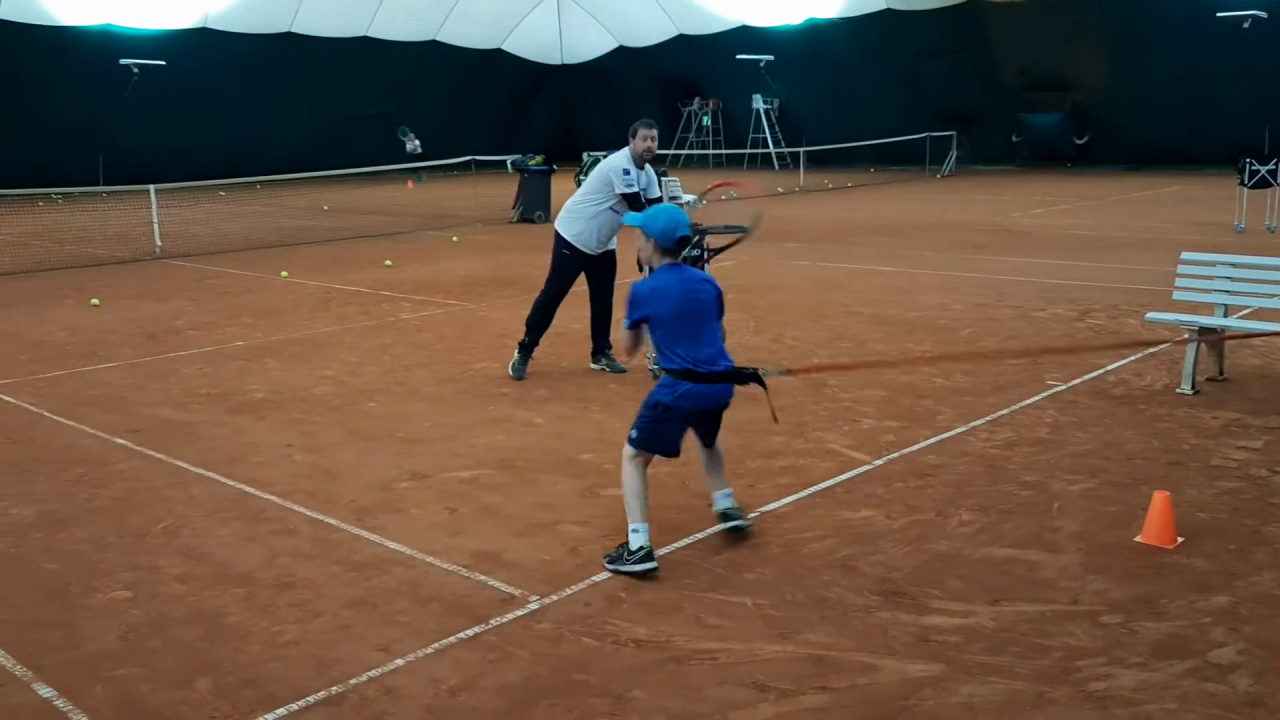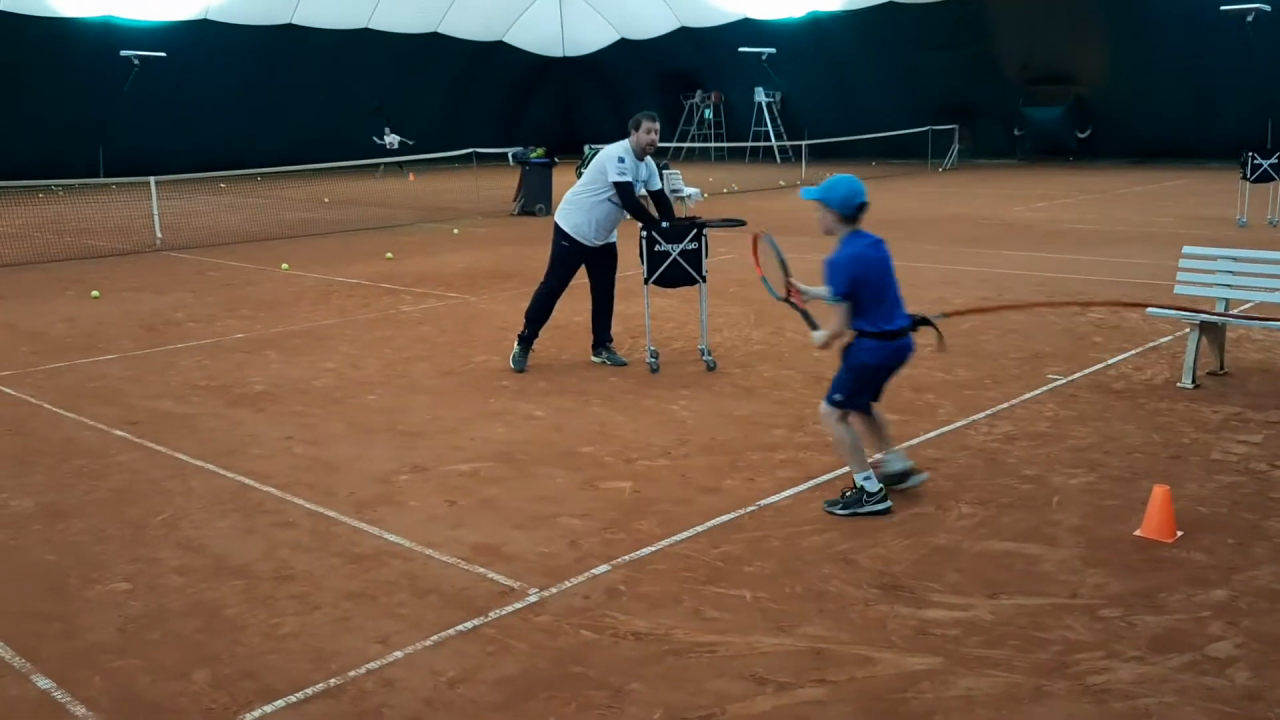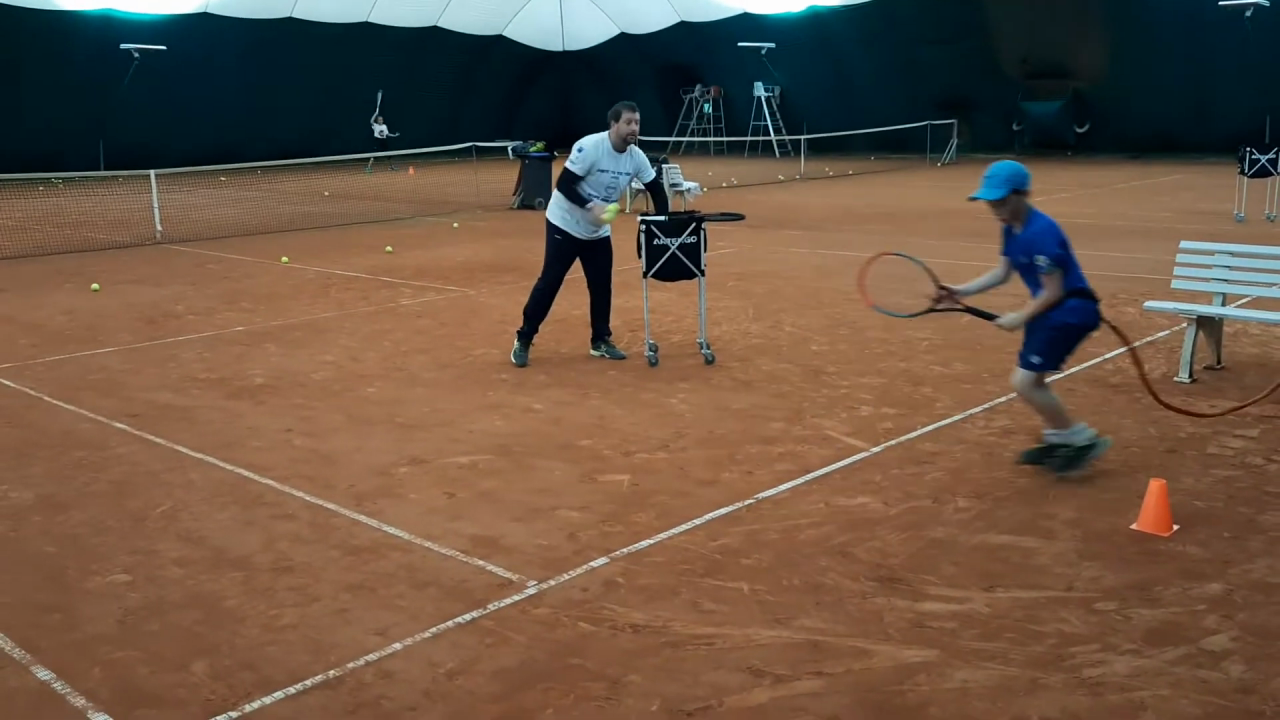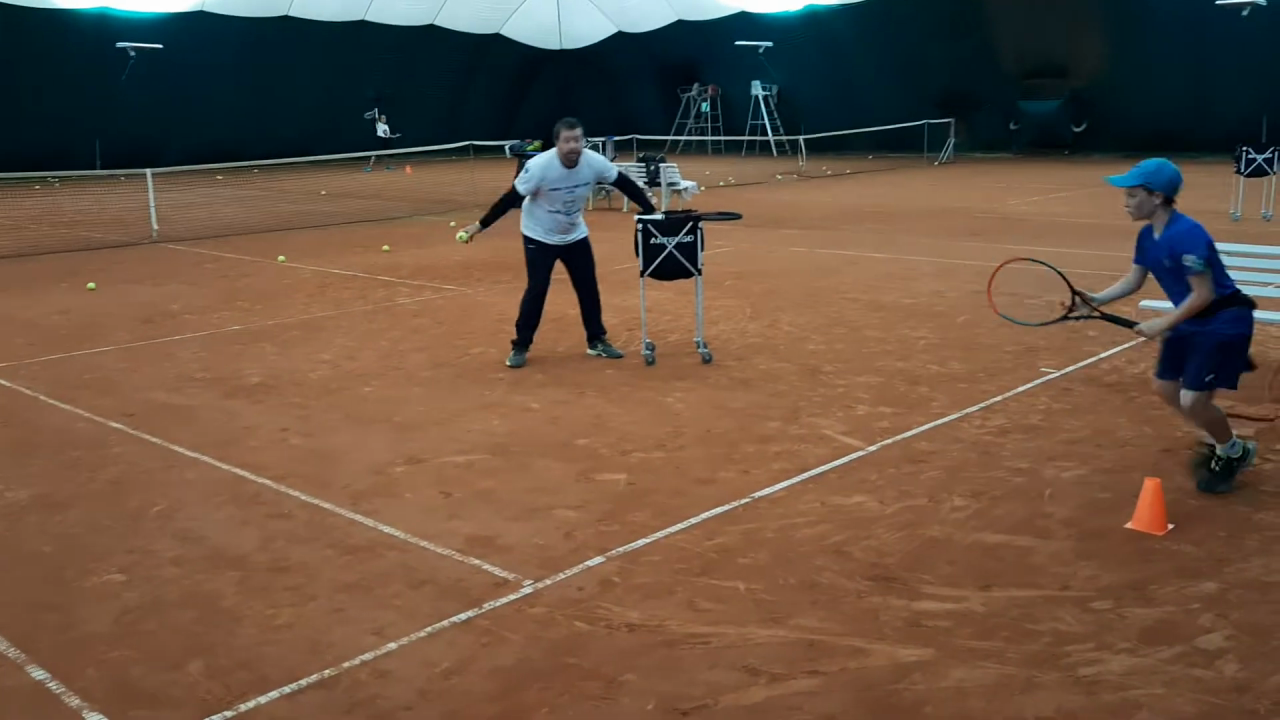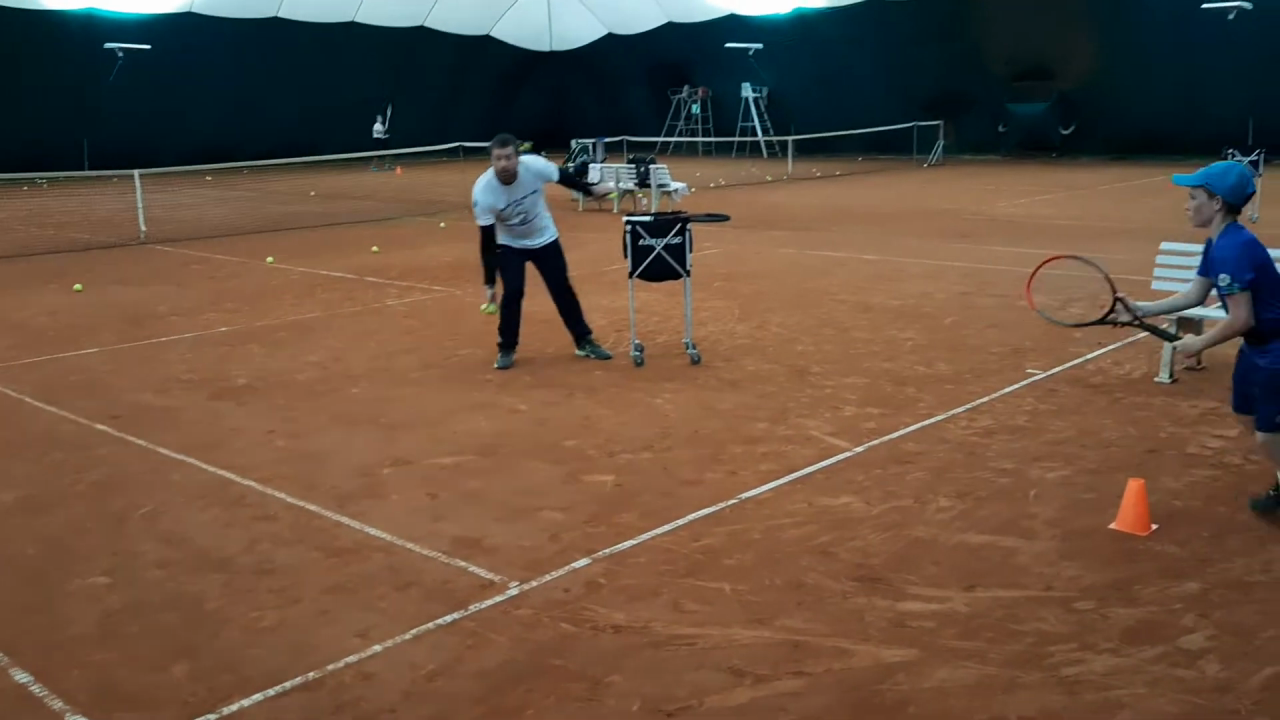
dt=0.4s
person 1, frame 1
left shoulder: (643, 291)
right shoulder: (707, 283)
left elbow: (629, 348)
left hip: (681, 388)
right hip: (720, 384)
left knee: (634, 458)
right knee: (706, 436)
left ankle: (638, 547)
right ankle: (727, 506)
person 1, frame 2
left shoulder: (840, 260)
right shoulder: (873, 244)
left elbow: (841, 325)
left wrist: (822, 339)
right wrist: (811, 292)
left hip: (874, 347)
right hip: (895, 340)
left knee: (832, 413)
right knee: (859, 403)
left ankle: (871, 492)
right ankle: (896, 467)
person 1, frame 3
left shoulder: (1042, 233)
right shoulder: (1011, 229)
left elbow: (1054, 291)
right elbow: (1002, 273)
left wrist: (1019, 317)
right wrist: (961, 290)
left hip: (1069, 312)
right hip: (1049, 311)
left knee: (1023, 381)
right knee: (1031, 379)
left ankle: (1081, 440)
right ankle: (1059, 440)
person 1, frame 4
left shoulder: (1187, 234)
right shoulder: (1148, 235)
left elbow: (1205, 293)
right elbow: (1134, 281)
left wrist: (1165, 325)
right wrist: (1096, 298)
left hip: (1224, 319)
right hip: (1192, 322)
left knee: (1192, 401)
right knee: (1165, 388)
left ankle: (1231, 453)
right ankle: (1225, 446)
person 1, frame 5
left shoulder: (1236, 249)
right shoulder: (1217, 246)
left elbow: (1243, 318)
right elbow: (1196, 294)
left wrist: (1200, 344)
right wrist: (1141, 309)
right knee: (1250, 419)
person 2, frame 1
left shoulder: (647, 172)
right shoulder: (620, 165)
right elbow: (638, 210)
left hip: (603, 244)
right hip: (573, 237)
left knee: (603, 299)
right knee: (552, 295)
left ankle: (600, 354)
right ankle: (524, 352)
person 2, frame 2
left shoulder: (648, 165)
right shoulder: (617, 155)
left elbow: (660, 200)
right elbow: (628, 201)
right wrist: (655, 227)
left hip: (604, 236)
right hip: (573, 229)
left knee: (604, 291)
right knee: (552, 287)
left ankle: (601, 347)
right ankle: (524, 344)
person 2, frame 3
left shoulder: (636, 156)
right shoulder: (589, 146)
left elbow: (656, 189)
right elbow: (562, 183)
right wrist: (589, 206)
left hip: (599, 231)
right hip: (566, 226)
left knee: (602, 286)
right knee: (550, 282)
left ankle: (600, 341)
right ankle: (524, 339)
person 2, frame 4
left shoulder: (593, 161)
right shoulder: (536, 167)
left elbow: (623, 182)
right elbow: (510, 199)
left wrist: (650, 209)
right wrist: (480, 225)
left hip: (574, 234)
right hip: (539, 236)
left knee: (588, 286)
right knee: (537, 289)
left ankle: (596, 340)
right ankle: (520, 346)
person 2, frame 5
left shoulder: (534, 165)
right shoulder: (483, 191)
left elbow: (563, 177)
right elbow: (488, 237)
left wrist: (590, 191)
right wrist: (489, 284)
left hip: (544, 237)
right hip: (508, 244)
left knee: (562, 288)
right knee: (513, 291)
left ankle: (584, 341)
right ankle: (507, 348)
